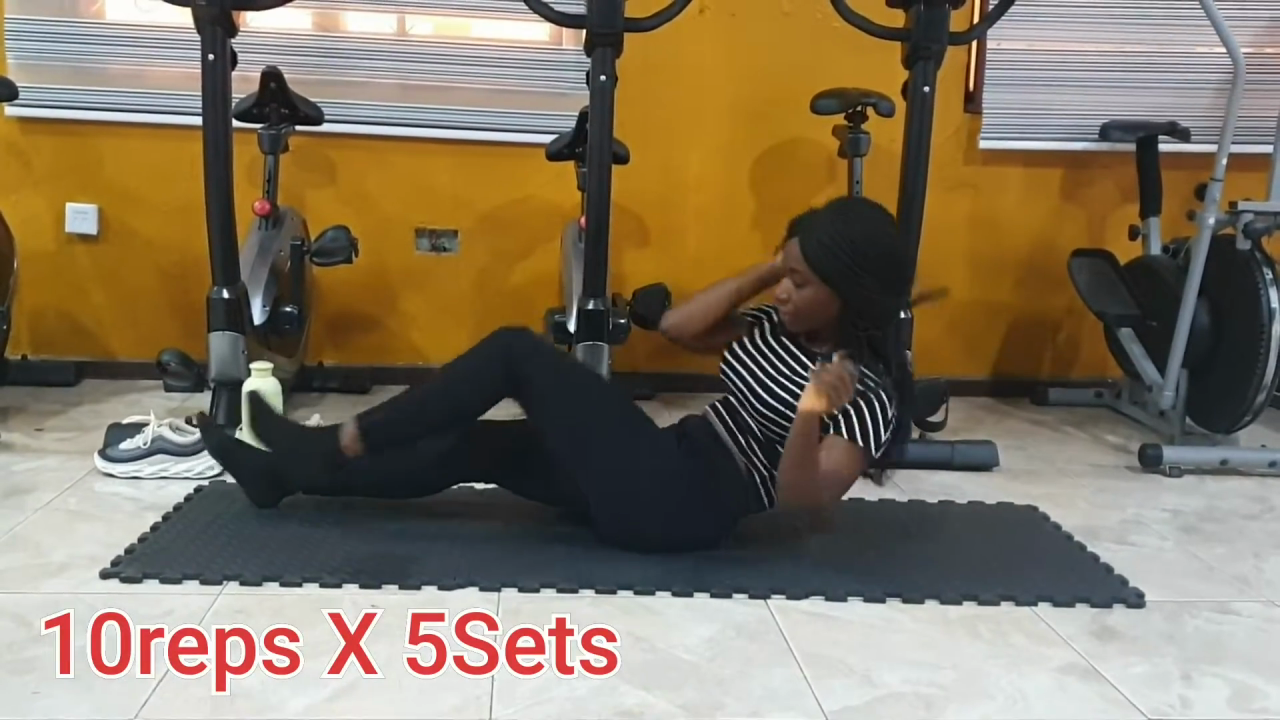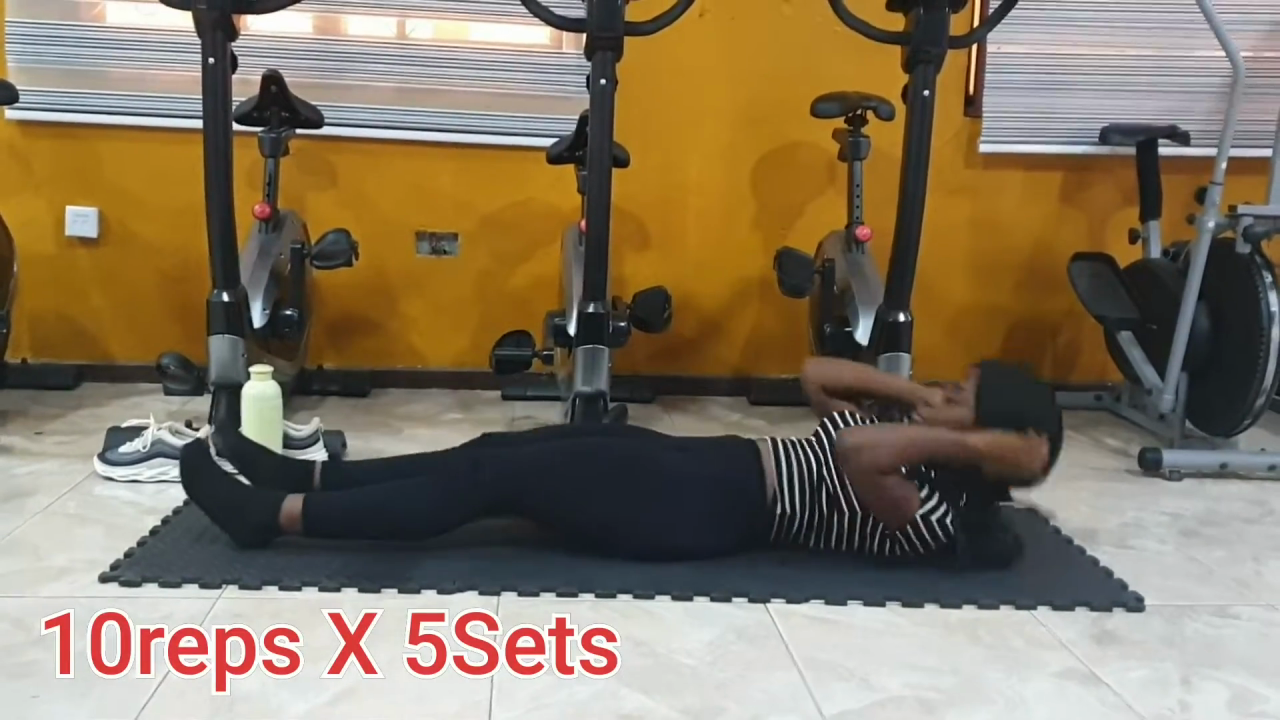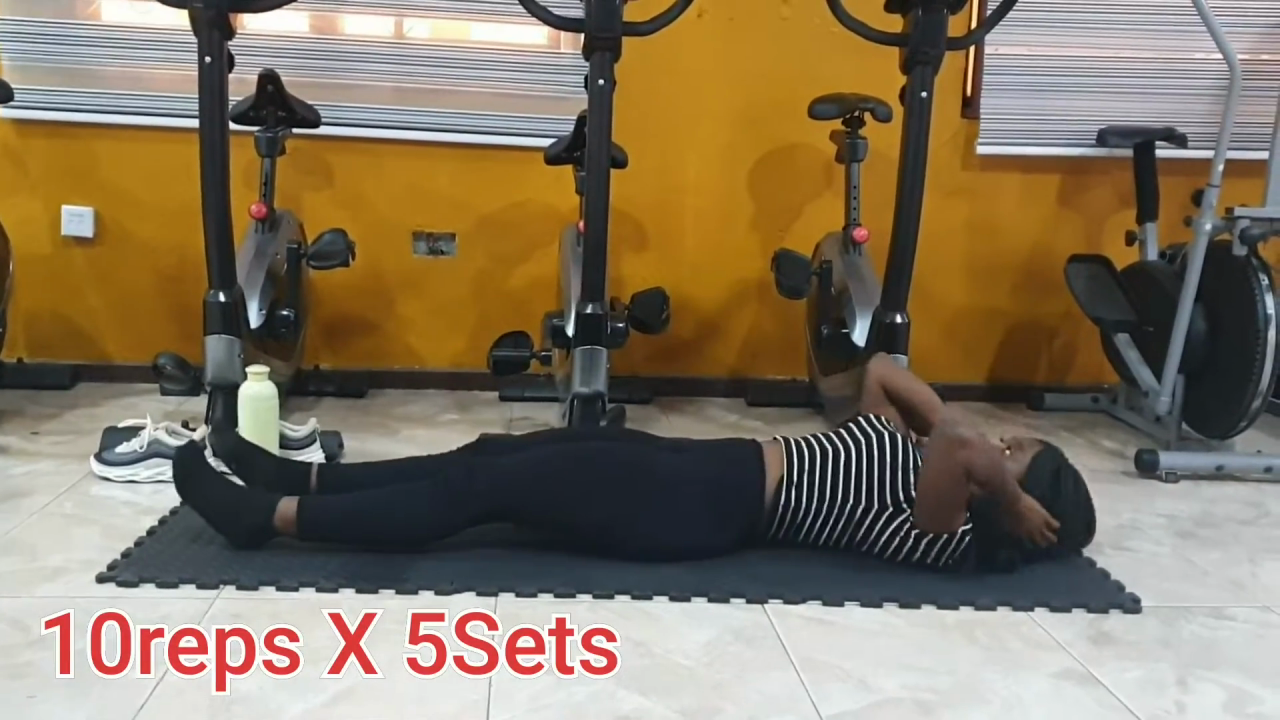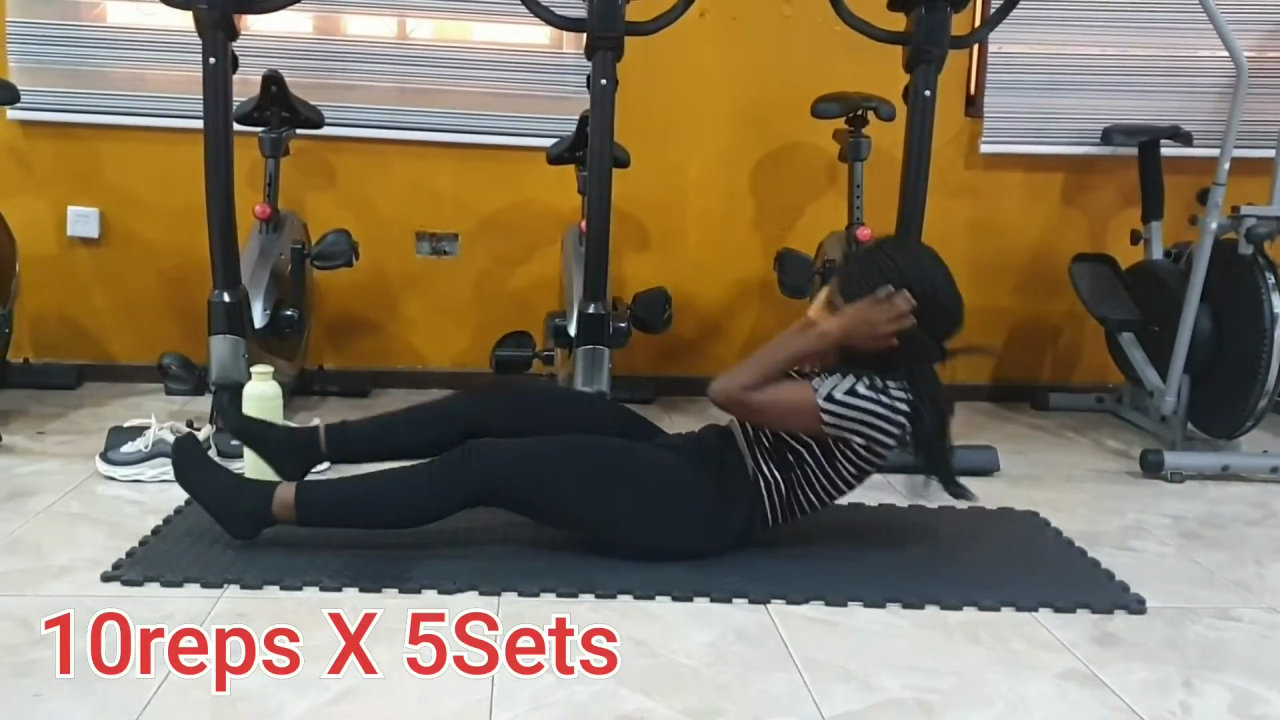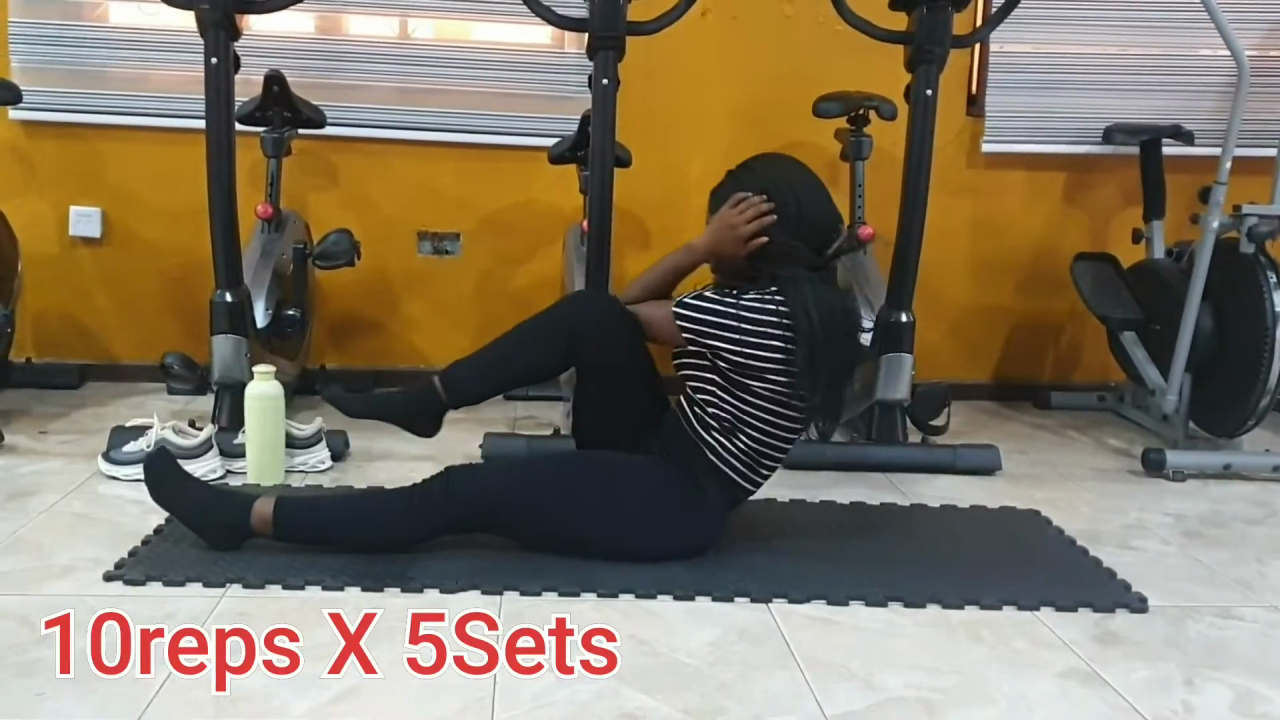
dt=0.5s
person 1, frame 1
left shoulder: (866, 396)
right shoulder: (780, 328)
left elbow: (804, 502)
right elbow: (677, 327)
left wrist: (814, 421)
right wrist: (767, 269)
left hip: (679, 510)
right hip: (657, 480)
left knee: (517, 353)
right knee: (474, 450)
left ankle: (338, 445)
right ankle: (291, 474)
person 1, frame 2
left shoulder: (926, 515)
right shoulder: (905, 452)
left elbow: (858, 453)
right elbow: (817, 373)
left wrist: (984, 453)
right wrist: (917, 395)
left hip: (699, 510)
right hip: (699, 465)
left knee: (489, 480)
right knee: (494, 450)
left ankle: (275, 515)
right ankle: (305, 475)
person 1, frame 3
left shoulder: (942, 530)
right shoulder: (907, 455)
left elbow: (957, 446)
right elbow: (880, 367)
left wrist: (1010, 498)
right wrist: (955, 425)
left hip: (699, 511)
right hip: (702, 465)
left knee: (483, 488)
right knee: (491, 455)
left ankle: (270, 518)
right ankle: (303, 477)
person 1, frame 4
left shoulder: (880, 400)
right shoulder: (868, 372)
left elbow: (732, 392)
right elbow: (746, 383)
left wrist: (825, 334)
right wrist: (824, 332)
left hip: (700, 508)
right hip: (691, 470)
left knee: (480, 465)
right knee: (503, 403)
left ankle: (266, 505)
right ankle: (307, 447)
person 1, frame 5
left shoulder: (755, 315)
right shoulder: (802, 302)
left elbow: (635, 306)
left wrist: (707, 246)
right wrist: (714, 252)
left hip: (673, 507)
right hip: (658, 459)
left knee: (460, 495)
right knee: (587, 315)
left ankle: (244, 516)
right ankle: (425, 401)
